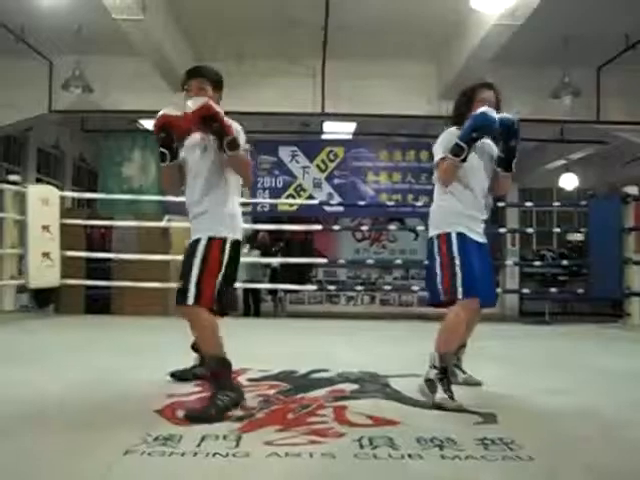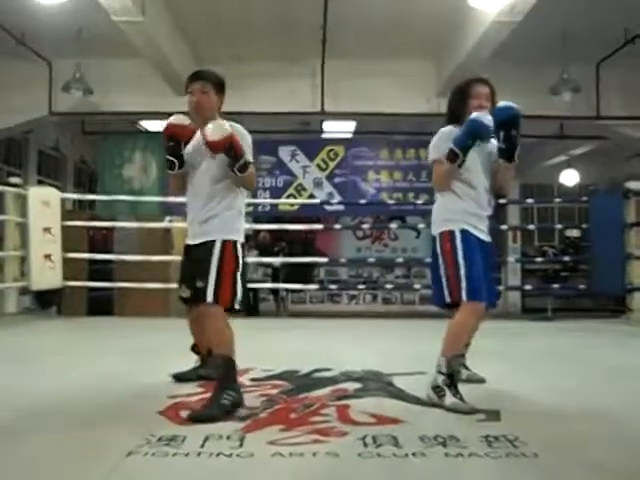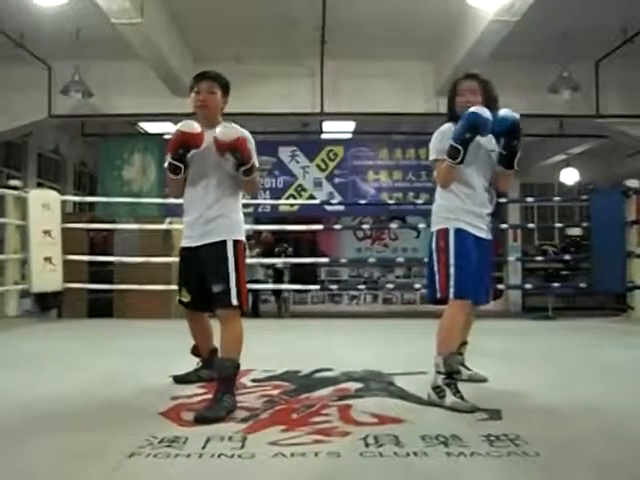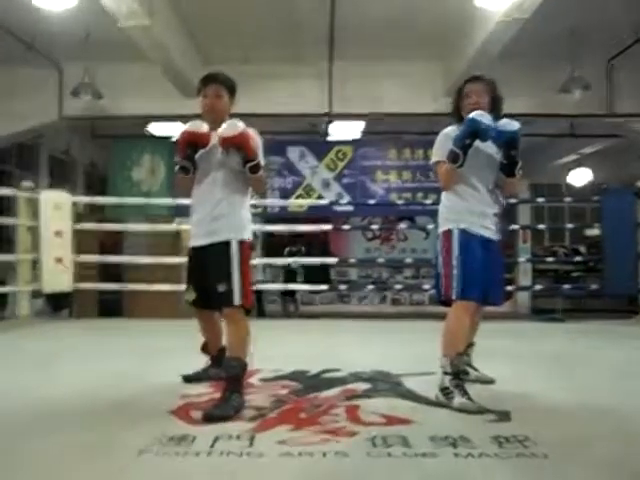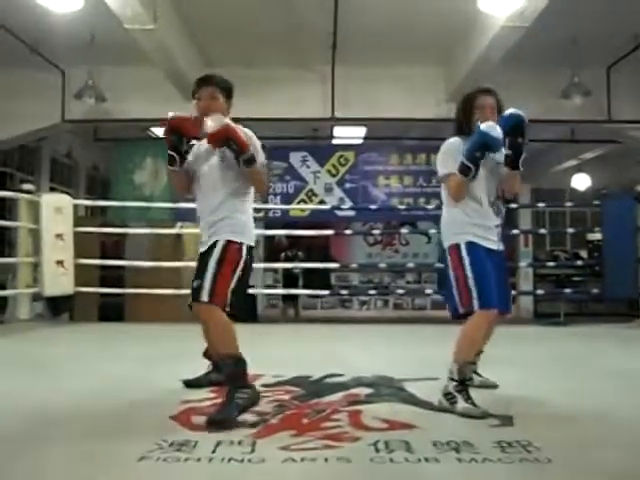
dt=0.5s
person 1, frame 1
left shoulder: (227, 129)
right shoulder: (190, 139)
left elbow: (246, 173)
right elbow: (172, 186)
left wrist: (219, 130)
right wrist: (166, 148)
left hip: (219, 230)
right hip: (202, 230)
left knee: (193, 304)
right knee: (192, 303)
left ankle: (226, 387)
right ankle: (207, 362)
person 1, frame 2
left shoulder: (234, 133)
right shoulder: (191, 140)
left elbow: (251, 183)
right elbow: (177, 189)
left wrist: (235, 156)
right wrist: (173, 154)
left hip: (223, 233)
right hip: (196, 233)
left knee: (212, 304)
right knee: (192, 303)
left ankle: (228, 388)
right ankle: (208, 362)
person 1, frame 3
left shoulder: (237, 136)
right shoulder: (186, 139)
left elbow: (252, 188)
right elbow: (175, 191)
left wrist: (244, 159)
right wrist: (175, 159)
left hip: (224, 233)
right hip: (192, 235)
left knee: (227, 308)
right knee: (192, 306)
left ankle: (226, 390)
right ankle: (209, 363)
person 1, frame 4
left shoulder: (244, 135)
right shoulder: (196, 139)
left elbow: (260, 187)
right elbow: (184, 189)
left wrist: (249, 158)
right wrist: (184, 159)
left hip: (231, 233)
right hip: (200, 234)
left knee: (232, 307)
right knee: (202, 304)
left ankle: (234, 388)
right ankle: (218, 362)
person 1, frame 5
left shoulder: (241, 139)
right shoulder: (198, 147)
left elbow: (260, 185)
right elbow: (180, 187)
left wrist: (241, 151)
right wrist: (175, 150)
left hip: (233, 237)
right hip: (211, 238)
left knee: (208, 305)
right knee: (205, 306)
left ankle: (240, 386)
right ankle: (220, 368)
person 2, frame 1
left shoulder: (490, 145)
right shoulder: (451, 136)
left elbow: (501, 190)
right elbow: (443, 178)
left wrist: (508, 151)
right wrist: (467, 139)
left hip: (476, 231)
right hip: (450, 230)
left knee: (477, 303)
right knee: (465, 301)
left ankle: (452, 364)
right ankle: (434, 376)
person 2, frame 2
left shoulder: (488, 138)
right shoulder: (447, 135)
left elbow: (503, 184)
right elbow: (439, 183)
left wrist: (509, 143)
right wrist: (462, 146)
left hip: (480, 229)
right hip: (453, 228)
left knee: (481, 304)
right knee: (471, 303)
left ankle: (456, 362)
right ankle: (442, 381)
person 2, frame 3
left shoulder: (493, 136)
right shoulder: (446, 133)
left elbow: (503, 186)
right elbow: (443, 180)
left wrist: (510, 147)
right wrist: (462, 141)
left hip: (481, 228)
right hip: (453, 226)
left knee: (472, 302)
right knee: (459, 300)
left ankle: (456, 362)
right ankle: (441, 381)
person 2, frame 4
left shoulder: (498, 138)
right shoulder: (450, 135)
left elbow: (509, 190)
right elbow: (445, 181)
left wrist: (511, 157)
right wrist: (463, 146)
left hip: (489, 229)
right hip: (460, 227)
left knee: (478, 303)
right knee: (464, 301)
left ankle: (463, 363)
right ankle: (449, 381)
person 2, frame 5
left shoulder: (498, 148)
right shoulder: (454, 147)
left elbow: (511, 192)
right elbow: (453, 194)
left wrist: (515, 148)
right wrist: (474, 157)
left hip: (491, 239)
right hip: (463, 238)
left knee: (494, 311)
right knee: (483, 311)
left ankle: (469, 369)
right ankle: (453, 387)
